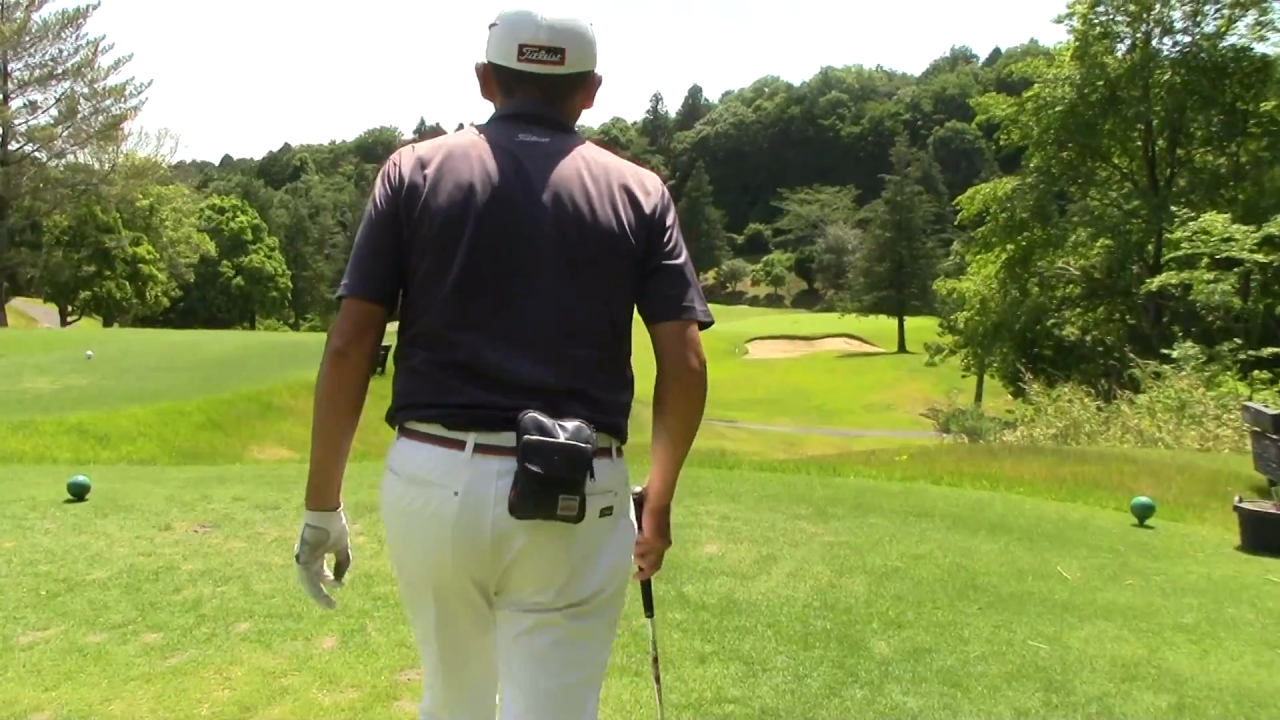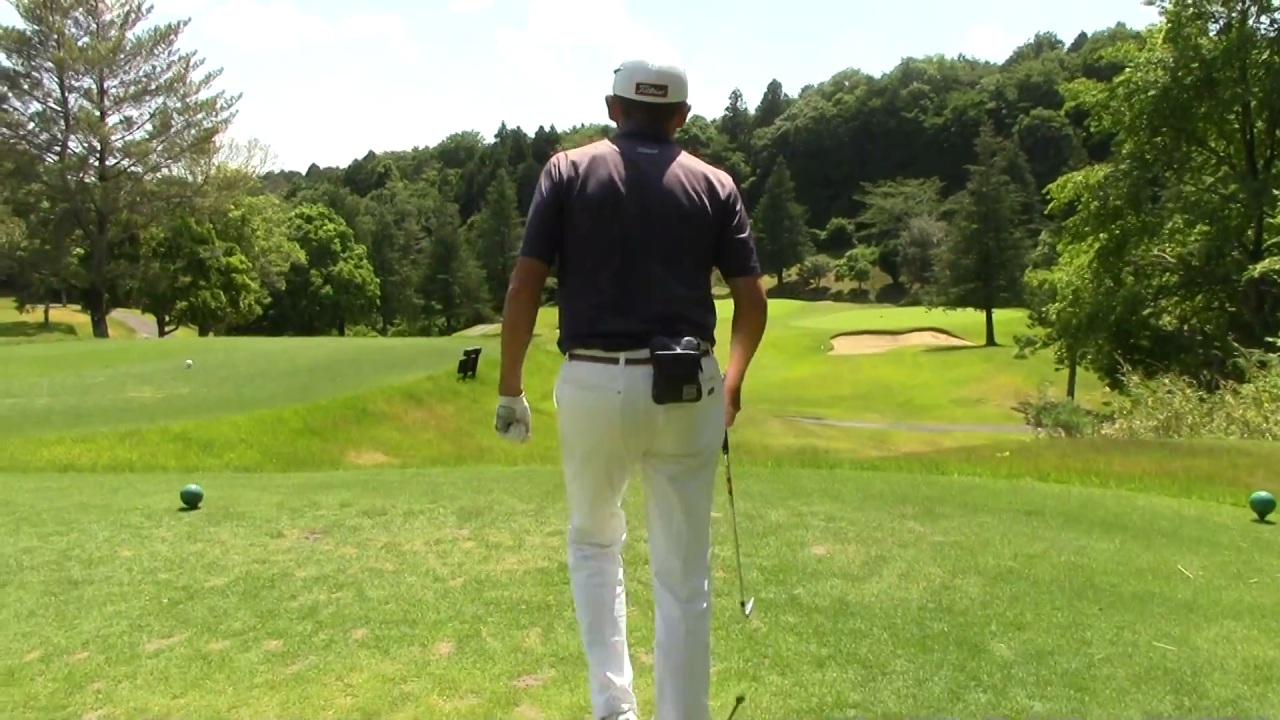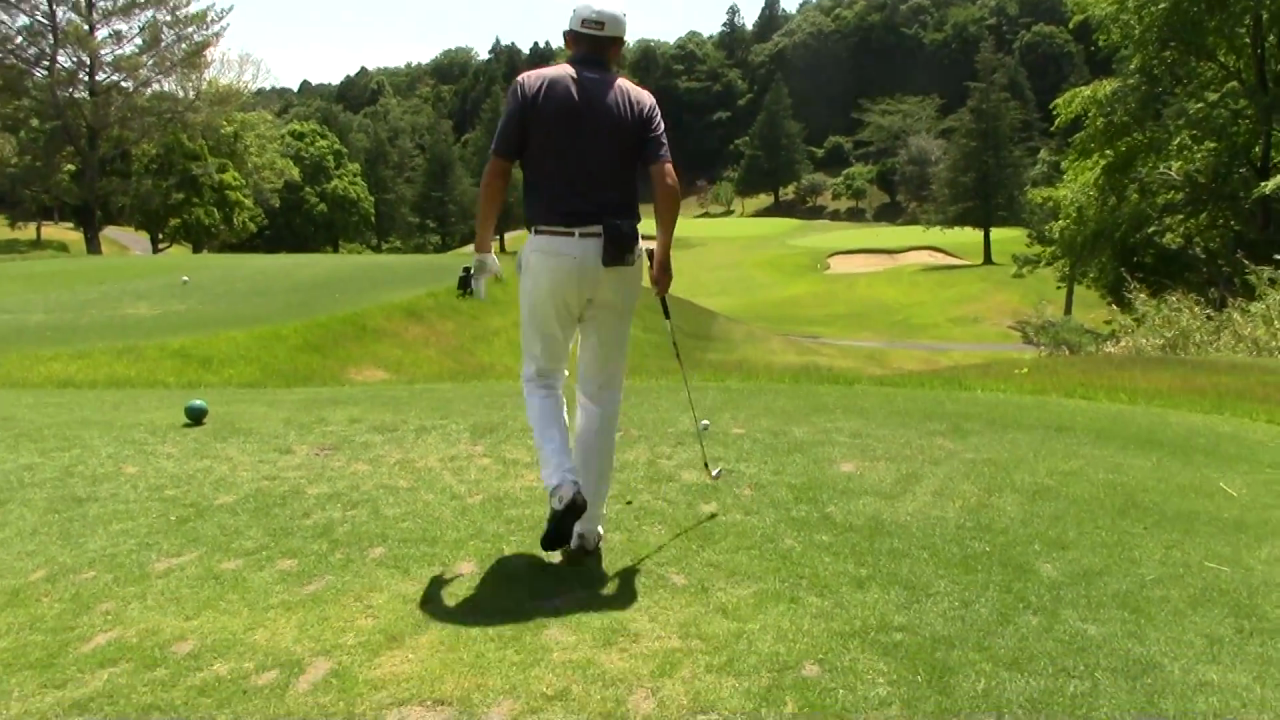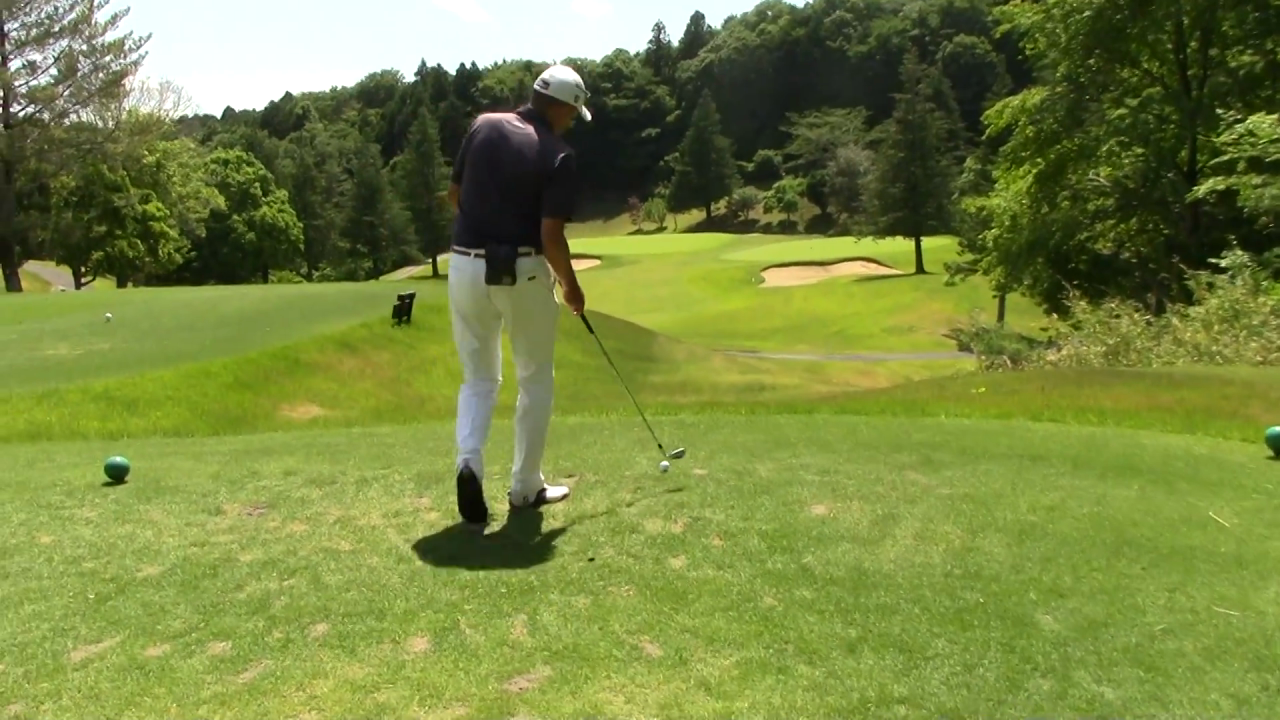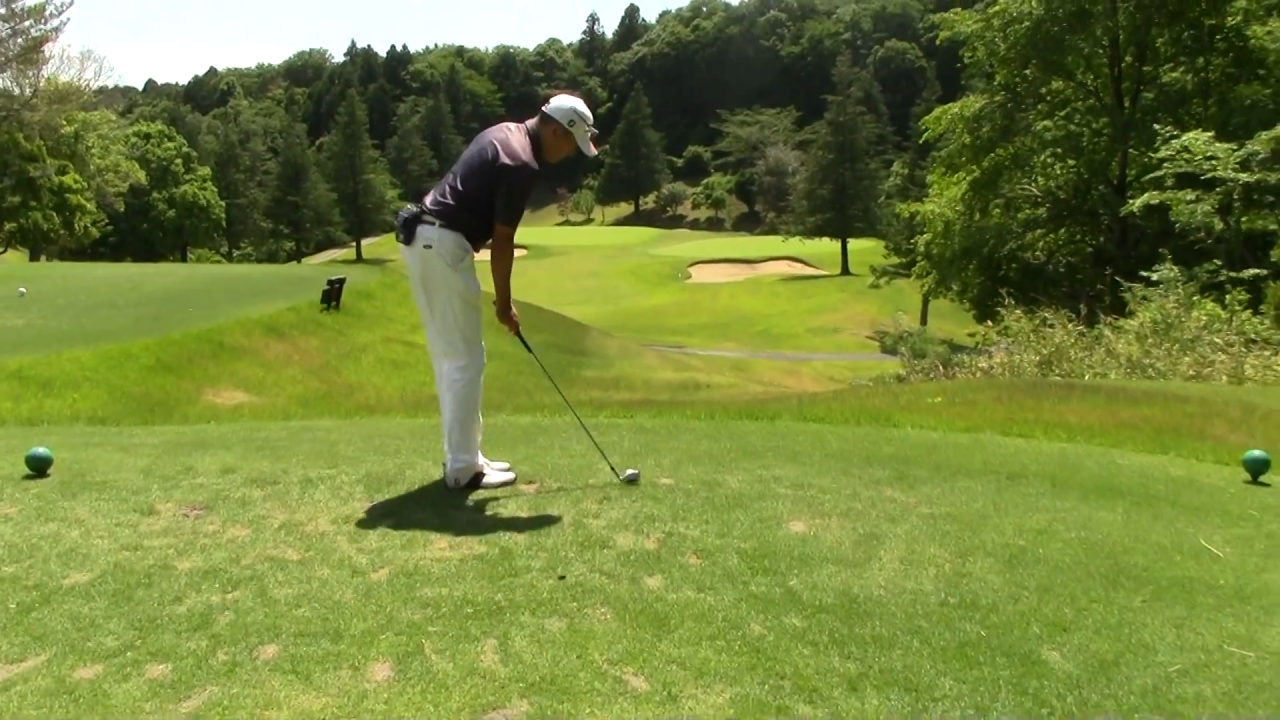
dt=1s
person 1, frame 1
left shoulder: (415, 170)
right shoulder: (636, 191)
left elbow: (348, 345)
right elbow: (684, 365)
left wrist: (320, 502)
right wrist: (660, 499)
left hip: (431, 481)
right hip: (575, 498)
person 1, frame 2
left shoulder: (568, 170)
right shoulder: (714, 184)
left elbow: (524, 284)
right elbow: (752, 301)
left wrist: (509, 388)
right wrist: (733, 381)
left hip: (591, 386)
right hip: (686, 389)
left knee: (593, 544)
right knee: (683, 580)
person 1, frame 3
left shoulder: (531, 86)
right shoulder: (639, 100)
left elbow: (495, 174)
right elbow: (667, 184)
left wrist: (483, 247)
right wrist: (663, 255)
left hip: (550, 253)
right hip: (617, 257)
left knee: (541, 378)
right knee: (601, 392)
left ankle: (564, 486)
right ankle: (586, 524)
person 1, frame 4
left shoulder: (483, 126)
right shoulder: (560, 156)
left elbow: (454, 193)
right elbow: (551, 235)
right wrist: (570, 285)
left hip: (466, 266)
right hip: (523, 272)
left knee: (479, 381)
right knee: (535, 380)
left ankle: (469, 463)
right ankle: (527, 486)
person 1, frame 5
left shoulder: (505, 131)
right shoulder: (522, 164)
right elbow: (502, 241)
right wrist: (503, 302)
left hip: (424, 237)
right hip: (443, 245)
left knee: (449, 357)
right knee: (466, 361)
left ankle: (462, 456)
right ankle: (463, 469)
